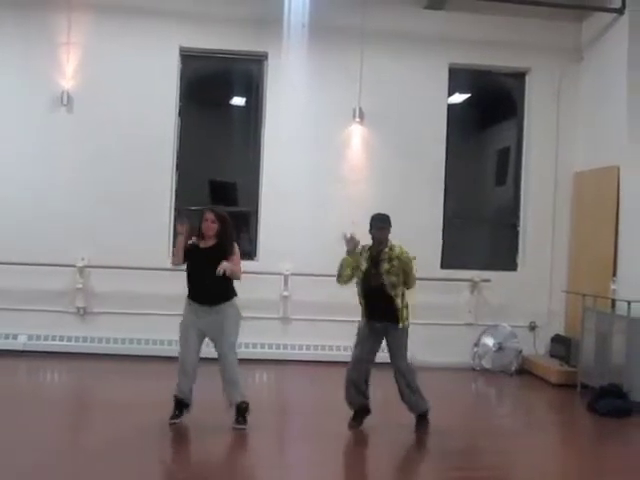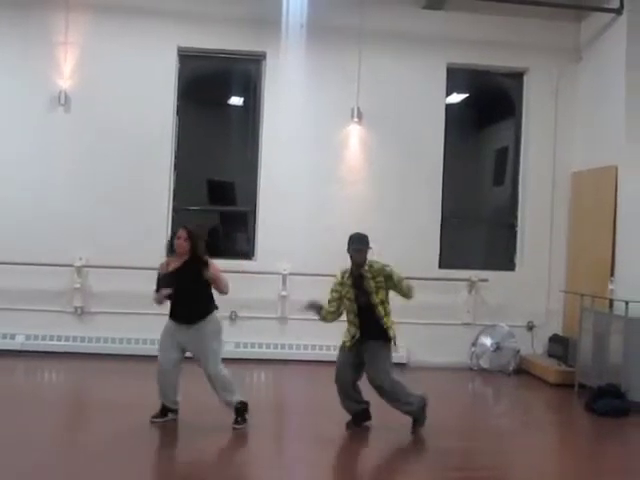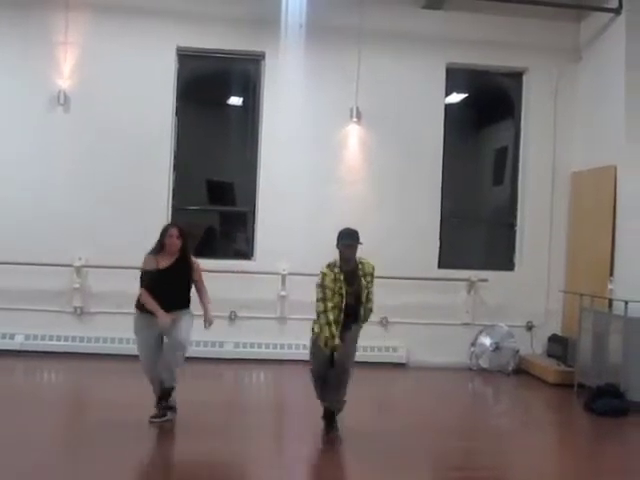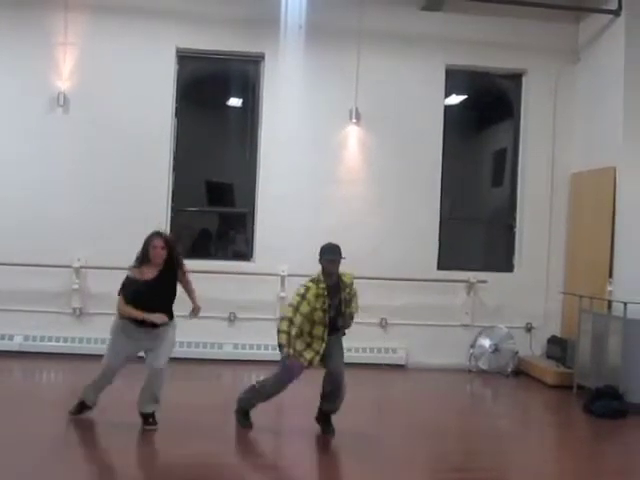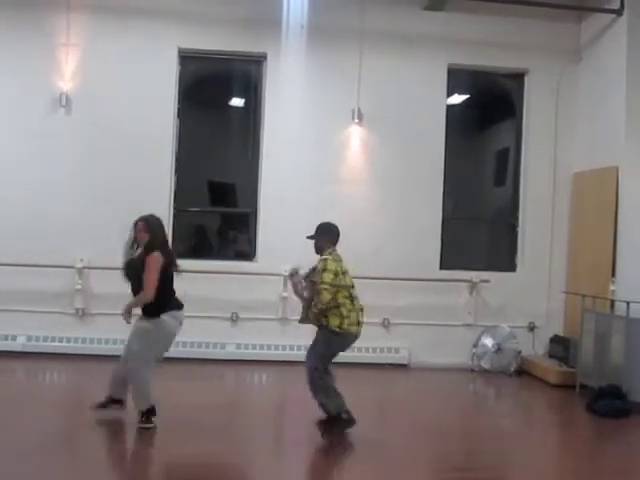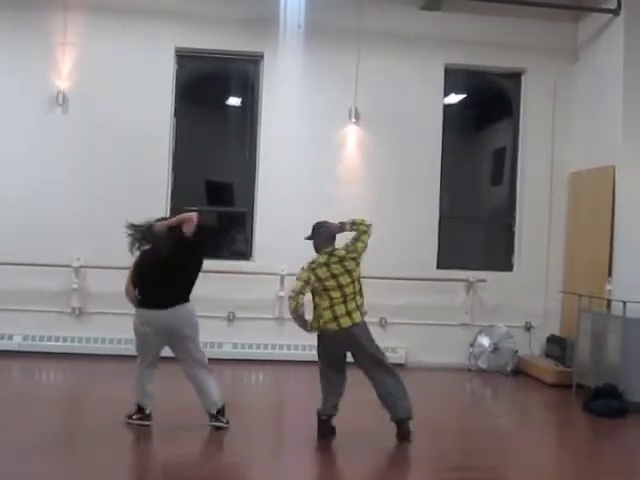
dt=0.3s
person 1, frame 1
left shoulder: (399, 254)
right shoulder: (361, 254)
left elbow: (410, 282)
right elbow: (342, 279)
left wrist: (405, 271)
right wrist: (350, 254)
left hip: (396, 321)
right hip: (370, 320)
left knee: (401, 367)
right knee: (357, 365)
left ankle: (421, 412)
right ankle: (360, 407)
person 1, frame 2
left shoulder: (381, 271)
right shoulder: (341, 280)
left elbow: (407, 292)
right elbow: (331, 314)
left wrist: (394, 278)
right wrist: (319, 308)
left hip: (379, 335)
right hip: (355, 336)
left knee: (379, 378)
right knee: (343, 376)
left ankle: (416, 406)
right ankle: (360, 412)
person 1, frame 3
left shoulder: (367, 269)
right shoulder: (327, 274)
right elbow: (323, 312)
left wrist: (366, 314)
right wrist: (334, 343)
left hip: (351, 325)
right hip: (327, 329)
left knee: (342, 365)
right knee: (319, 369)
left ankle: (331, 411)
right ankle: (329, 404)
person 1, frame 4
left shoulder: (347, 281)
right shoulder: (309, 288)
left elbow: (352, 301)
right elbow: (287, 320)
left wrist: (349, 317)
right wrist: (288, 352)
left hip: (331, 335)
right hip: (306, 339)
left knee: (336, 375)
right knee: (281, 379)
left ankle: (325, 415)
right ankle: (243, 406)
person 1, frame 5
left shoulder: (327, 263)
right shoulder: (332, 261)
left elbow: (325, 295)
right elbow: (315, 295)
left wrist: (315, 313)
left hip: (337, 326)
right hip: (339, 324)
left knee: (315, 368)
right knee: (317, 364)
left ankle: (340, 416)
right ankle: (335, 413)
person 1, frame 6
left shoulder: (311, 269)
right shoulder: (350, 254)
left elbow: (295, 302)
right elbow: (365, 228)
left wrist: (305, 324)
right wrist: (343, 226)
left hip: (328, 329)
right hip: (354, 324)
left knee: (332, 376)
right knee: (380, 370)
left ankle: (325, 420)
right ankle: (402, 420)
person 2, frame 1
left shoulder: (229, 247)
right shoulder: (193, 246)
left elbow: (237, 274)
right elbow: (176, 262)
left wrist: (227, 265)
right wrist: (181, 236)
left hip: (224, 310)
right hip: (194, 309)
left knee: (228, 358)
right knee: (187, 358)
left ankle: (240, 406)
right ankle: (181, 402)
person 2, frame 2
left shoulder: (201, 263)
right shoulder: (165, 267)
left elbow: (224, 290)
right elbow: (158, 299)
left wrist: (216, 276)
right wrist: (161, 295)
left hip: (205, 323)
right hip: (177, 325)
left knee: (212, 368)
right knee: (165, 366)
left ankle: (239, 407)
right ankle: (169, 407)
person 2, frame 3
left shoulder: (189, 263)
right shoulder: (151, 261)
left elbow: (200, 287)
right elbow: (143, 292)
left wrist: (207, 311)
right wrist: (160, 314)
left hip: (179, 314)
right hip: (147, 317)
left knee: (178, 341)
right knee: (150, 364)
left ankle: (168, 385)
right ankle: (166, 406)
person 2, frame 4
left shoulder: (174, 268)
right shoulder: (135, 273)
left elbow: (186, 282)
right elbow: (122, 308)
left wrist: (194, 301)
right wrist: (149, 316)
left hip: (161, 331)
right hip: (129, 330)
left knee: (158, 368)
right knee: (108, 368)
left ankle: (147, 411)
right ankle: (87, 401)
person 2, frame 5
left shoulder: (154, 256)
right shoulder: (145, 255)
left elbow: (148, 295)
left wrist: (129, 306)
left hip: (163, 319)
right hip: (153, 317)
left knee: (138, 363)
right knee: (130, 358)
left ankle: (147, 410)
right ankle: (116, 397)
person 2, frame 6
left shoulder: (142, 257)
right shoulder: (181, 245)
left elbow: (129, 292)
right elbow: (193, 216)
right wrist: (167, 223)
left hip: (148, 315)
right hip: (180, 313)
left knee: (146, 364)
right knee: (197, 364)
left ankle: (143, 412)
right ankle: (216, 412)
